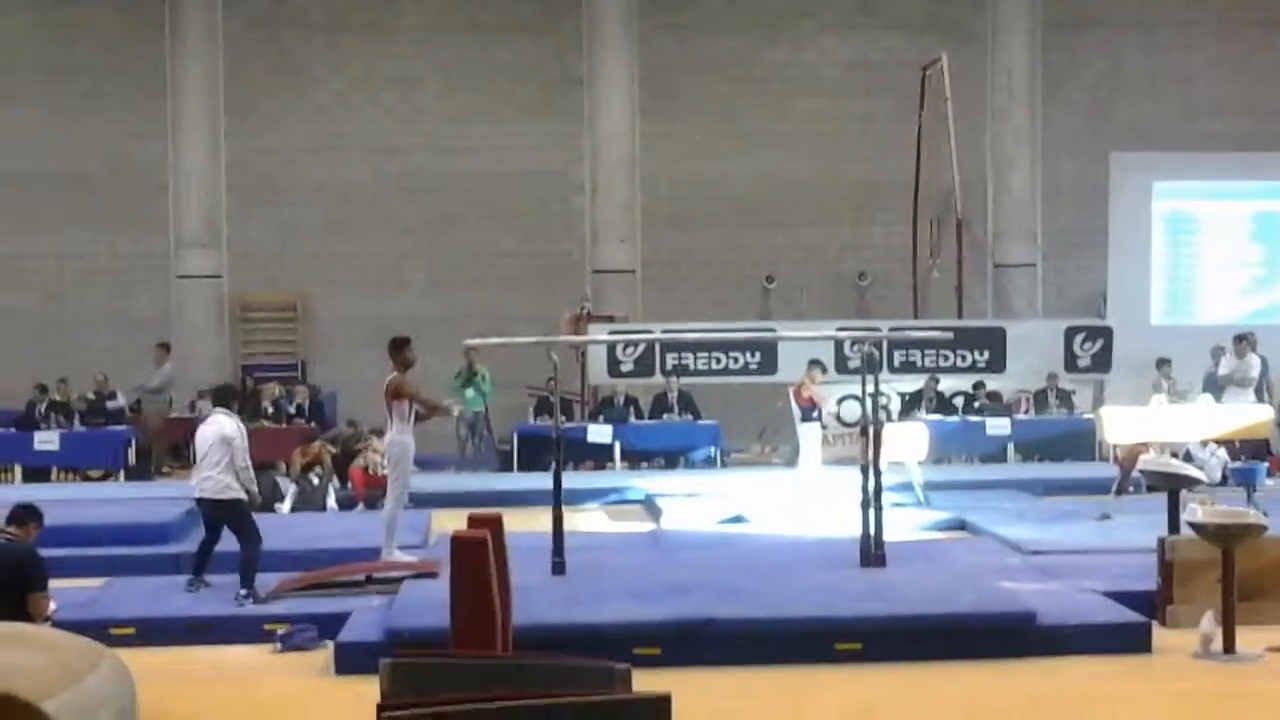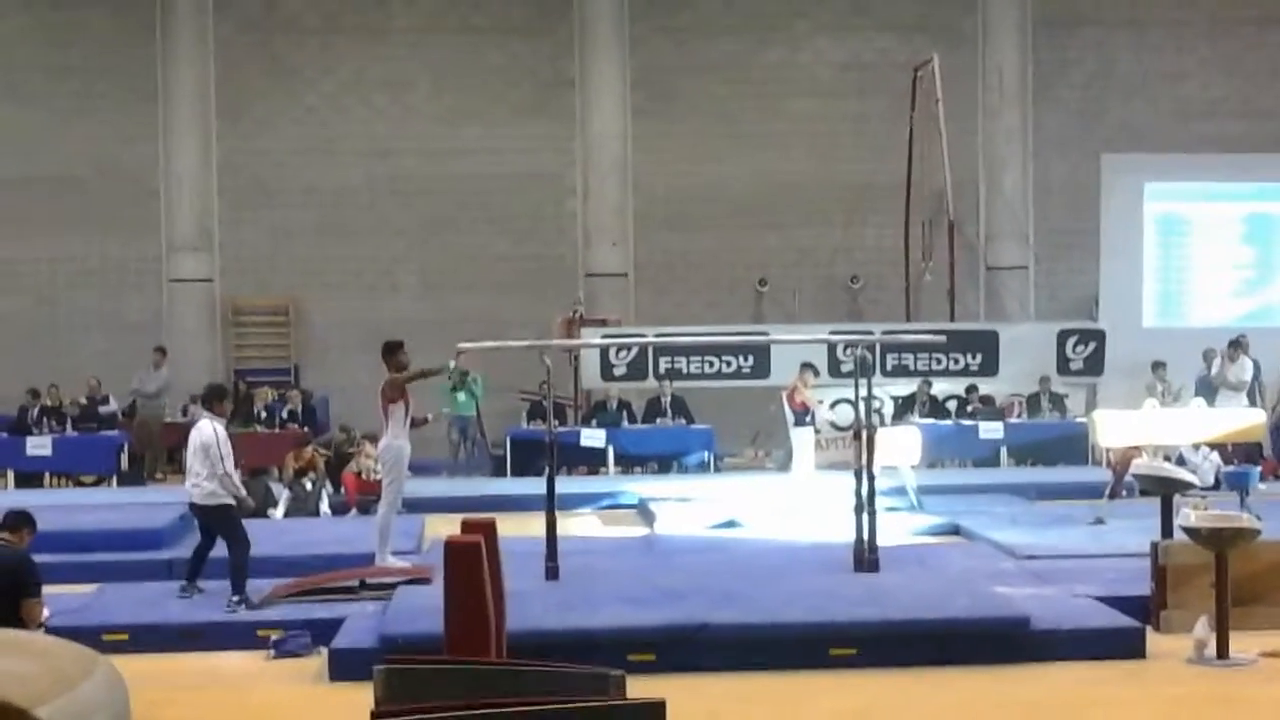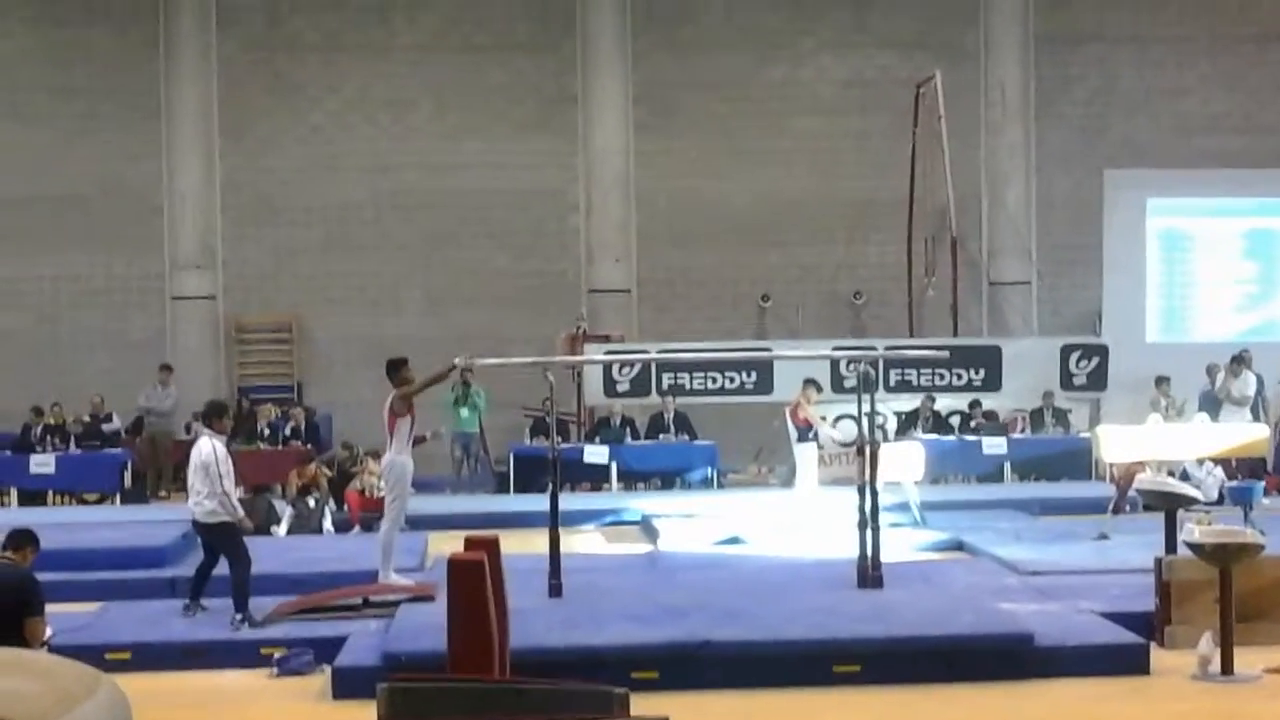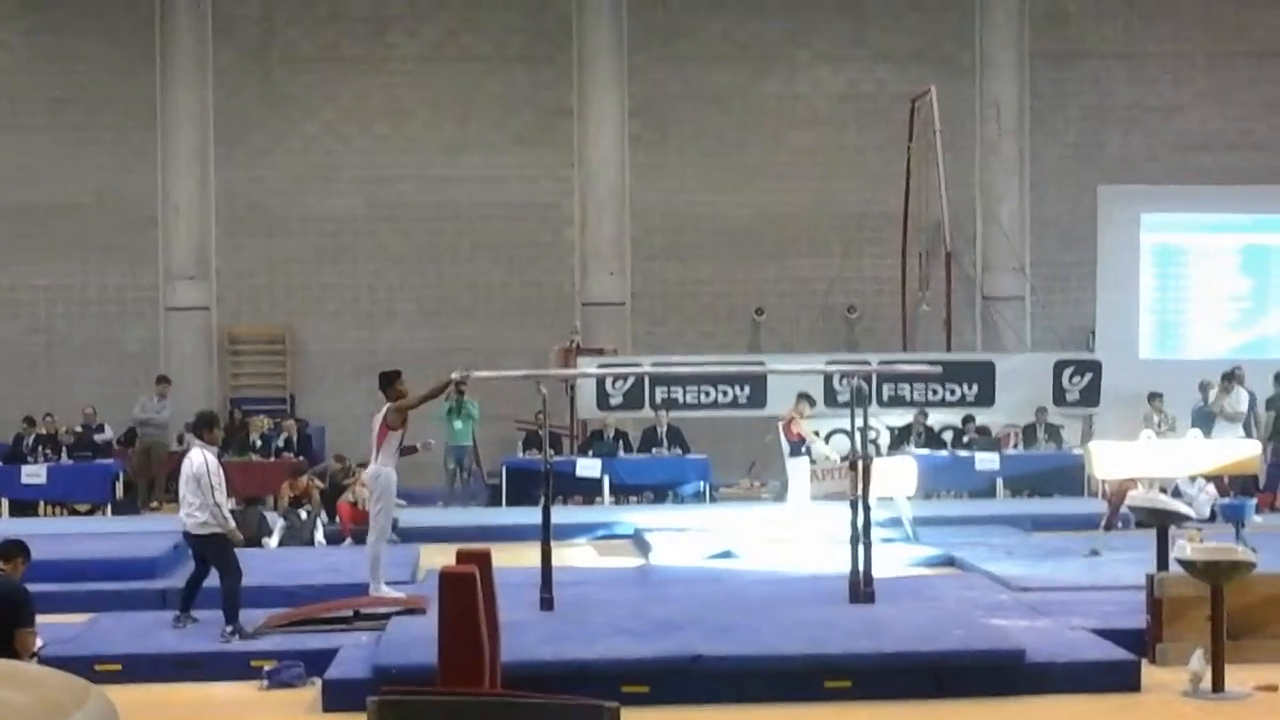
dt=0.2s
person 1, frame 1
left shoulder: (204, 426)
right shoulder: (234, 426)
right elbow: (242, 464)
right wrist: (253, 492)
left hip: (204, 492)
right hip: (226, 494)
left knee: (211, 535)
right knee: (251, 539)
left ankle: (195, 578)
right ankle: (245, 591)
person 1, frame 2
left shoulder: (198, 428)
right shoulder: (215, 430)
right elbow: (223, 471)
right wrist: (243, 496)
left hip: (199, 497)
right hip: (215, 499)
left knee: (207, 540)
right knee: (240, 544)
left ankle: (189, 584)
right ankle: (237, 598)
person 1, frame 3
left shoulder: (200, 445)
right shoulder: (215, 448)
right elbow: (222, 489)
left wrist: (235, 515)
right wrist: (241, 516)
left hip: (202, 515)
right hip: (217, 517)
left knee: (210, 558)
right knee: (241, 562)
left ankle: (192, 603)
right ankle: (241, 616)
person 1, frame 4
left shoulder: (191, 456)
right shoulder: (206, 459)
right elbow: (214, 500)
left wrist: (227, 527)
right wrist: (232, 528)
left hip: (193, 526)
right hip: (208, 528)
left knee: (201, 569)
right knee: (232, 574)
left ankle: (183, 614)
right ankle: (231, 627)
person 2, frame 1
left shoulder: (401, 382)
right shoulder: (397, 381)
left elbow: (414, 414)
right elbow: (423, 400)
left wrist: (438, 411)
right wrist: (450, 409)
left hip: (403, 441)
right hip: (399, 442)
left knee: (397, 498)
right knee: (395, 498)
left ankle: (390, 549)
right ankle: (388, 551)
person 2, frame 2
left shoulder: (397, 385)
right shoulder: (392, 382)
right elbow: (421, 373)
left wrist: (429, 418)
right wrist: (449, 367)
left hip: (397, 445)
right hip: (394, 446)
left knee: (391, 502)
right knee: (389, 502)
left ankle: (383, 554)
right ankle: (382, 556)
person 2, frame 3
left shoulder: (398, 400)
right shoulder: (401, 396)
right elbow: (430, 381)
left wrist: (427, 437)
right wrist: (455, 365)
left hip: (398, 461)
right hip: (398, 462)
left knee: (393, 519)
right knee: (393, 519)
left ankle: (386, 571)
right ankle: (386, 573)
person 2, frame 4
left shoulder: (387, 413)
right shoulder: (397, 409)
right elbow: (427, 396)
left wrist: (418, 447)
right wrist: (452, 379)
left hip: (378, 473)
right hip: (382, 475)
left knee: (378, 531)
right knee: (379, 532)
left ankle: (376, 583)
right ankle: (377, 585)
